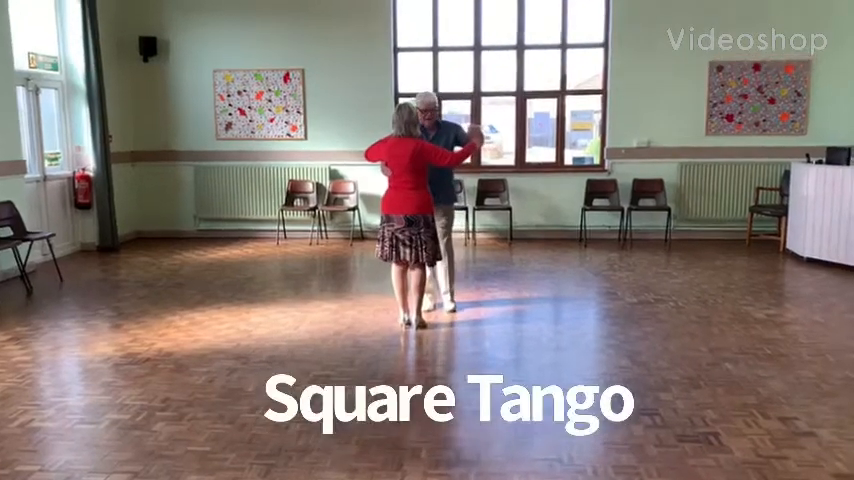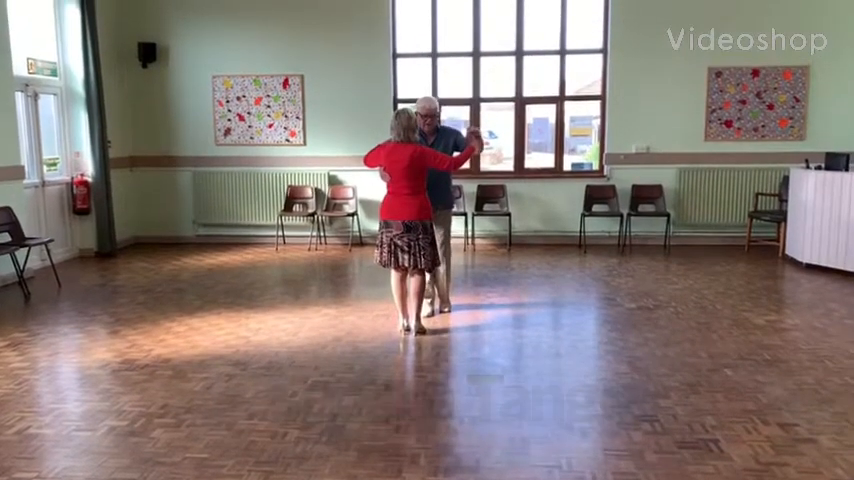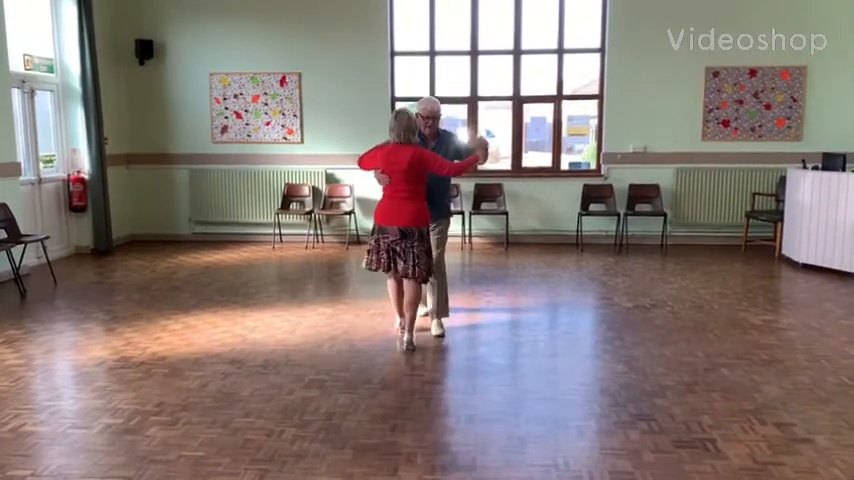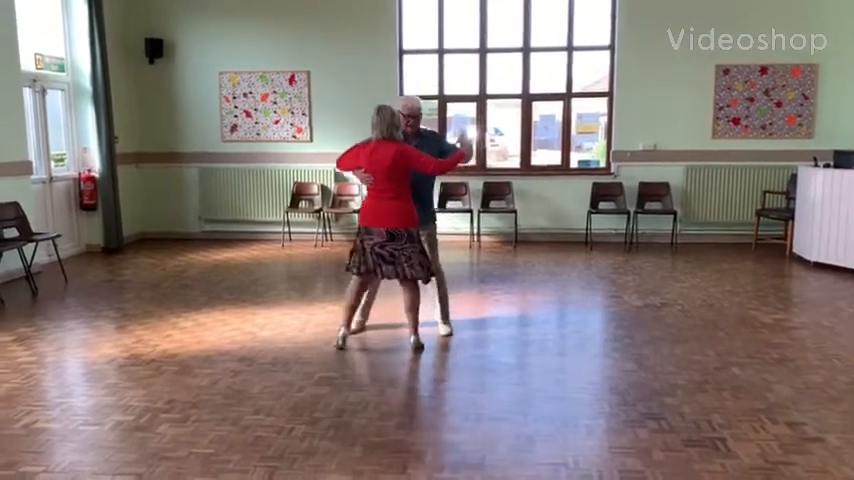
dt=0.7s
person 1, frame 1
left shoulder: (387, 145)
right shoulder: (421, 147)
left elbow: (368, 154)
right elbow: (452, 159)
right wrist: (474, 144)
left hip: (392, 209)
right hip: (417, 210)
left knee: (398, 263)
right knee: (418, 263)
left ankle: (403, 313)
right ankle: (416, 314)
person 1, frame 2
left shoulder: (385, 150)
right shoulder: (420, 152)
left elbow: (367, 160)
right elbow: (451, 163)
right wrist: (472, 148)
left hip: (391, 215)
right hip: (416, 216)
left knee: (397, 269)
right knee: (418, 269)
left ankle: (403, 319)
right ankle: (415, 320)
person 1, frame 3
left shoulder: (382, 152)
right shoulder: (419, 155)
left elbow: (362, 162)
right elbow: (451, 169)
right wrist: (477, 158)
left hip: (386, 219)
right hip: (413, 221)
left knee: (393, 273)
right knee: (413, 277)
left ankle: (400, 319)
right ankle: (408, 333)
person 1, frame 4
left shoulder: (364, 151)
right shoulder: (403, 152)
left elbow: (341, 164)
right elbow: (437, 167)
right wrist: (462, 154)
left hip: (371, 221)
right hip: (400, 222)
left knee: (361, 278)
right knee: (409, 280)
left ankle: (344, 331)
right ankle: (414, 335)
person 2, frame 1
left shoulder: (451, 130)
left elbow: (470, 145)
left hip: (443, 198)
left knee: (444, 246)
left ankle: (447, 295)
right ankle: (428, 295)
person 2, frame 2
left shoulder: (450, 135)
left wrist: (475, 139)
left hip: (441, 203)
left knee: (442, 251)
left ankle: (443, 298)
right ankle: (427, 299)
person 2, frame 3
left shoulder: (450, 140)
left elbow: (472, 159)
left wrist: (481, 148)
right wrist: (379, 175)
left hip: (438, 212)
left knee: (435, 261)
left ankle: (437, 316)
right ankle: (427, 302)
person 2, frame 4
left shoulder: (433, 140)
left wrist: (466, 147)
right wrist: (360, 174)
left hip: (423, 216)
left knee: (433, 267)
left ankle: (444, 318)
right ankle: (361, 316)
